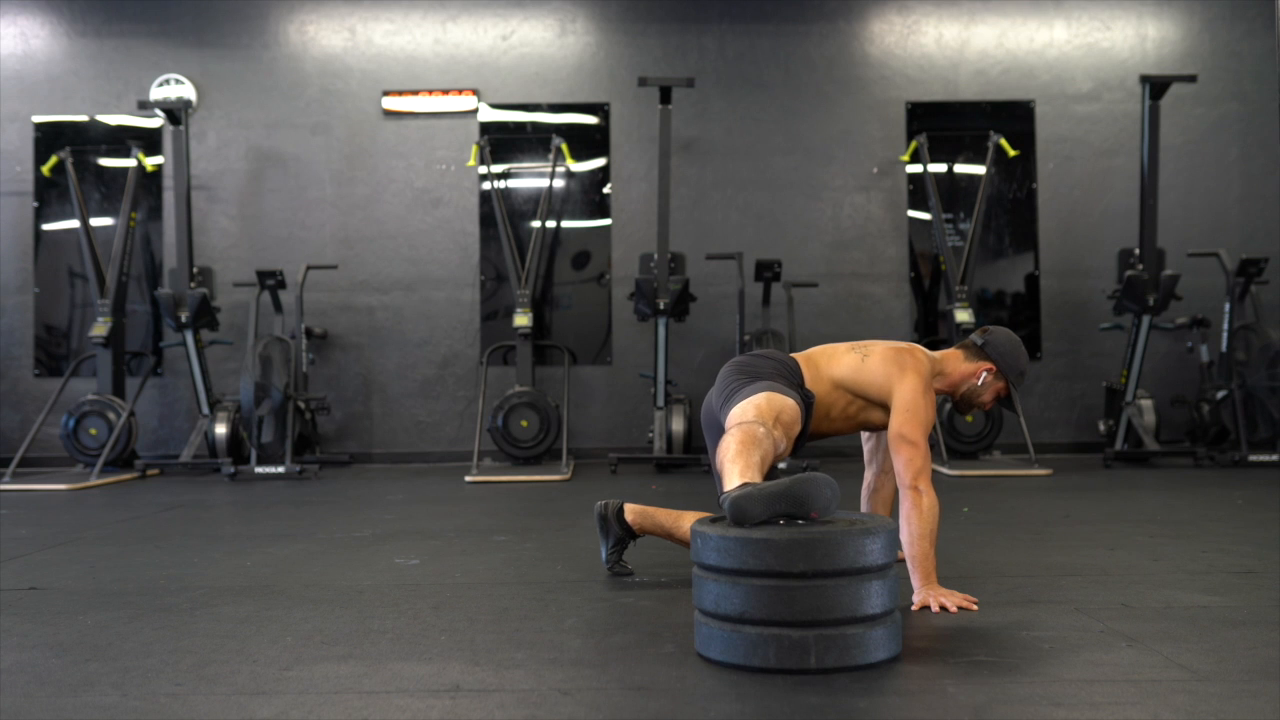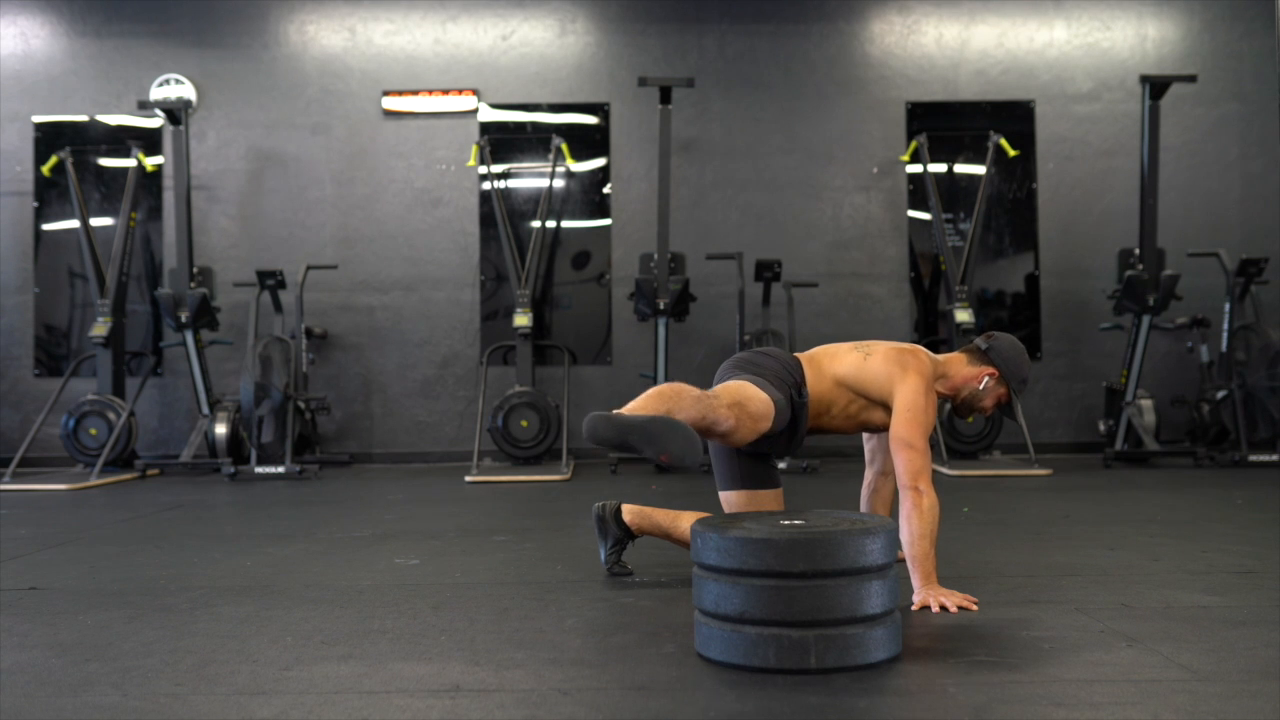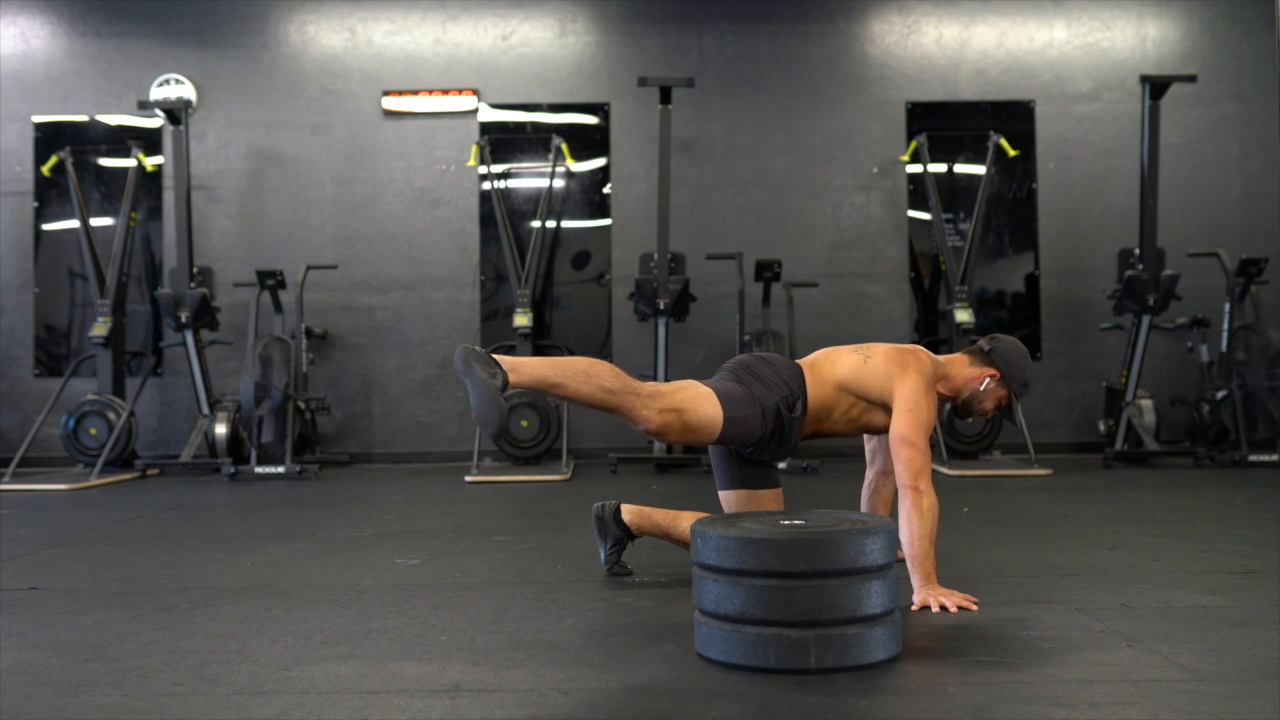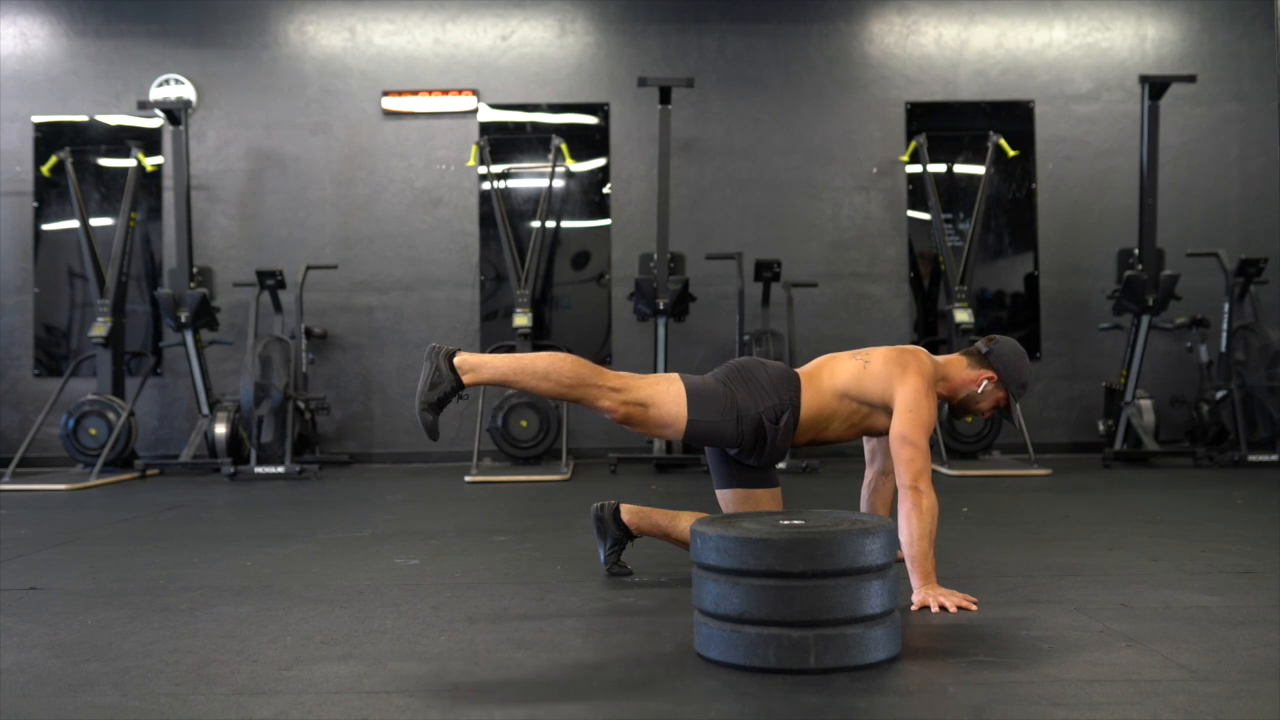
dt=1s
person 1, frame 1
left shoulder: (906, 371)
right shoulder: (918, 383)
left elbow: (882, 470)
right elbow: (916, 488)
right wrist: (926, 586)
left hip: (734, 408)
right hip: (758, 381)
right knee: (770, 431)
left ankle: (626, 518)
right ankle: (742, 489)
person 1, frame 2
left shoulder: (909, 375)
right shoulder: (920, 383)
left elbow: (882, 471)
right elbow: (917, 489)
right wrist: (926, 586)
left hip: (756, 409)
right hip: (761, 379)
right knee: (727, 416)
left ankle: (625, 517)
right ankle: (628, 420)
person 1, frame 3
left shoulder: (907, 376)
right shoulder: (919, 383)
left elbow: (883, 471)
right elbow: (915, 489)
right wrist: (926, 584)
left hip: (759, 424)
right hip: (762, 393)
right knee: (654, 410)
left ankle: (626, 517)
right ankle: (498, 369)
person 1, frame 4
left shoulder: (906, 373)
right shoulder: (921, 384)
left elbow: (881, 472)
right elbow: (916, 489)
right wrist: (926, 584)
left hip: (753, 429)
right hip: (751, 403)
right knee: (616, 394)
left ankle: (625, 518)
right ankle: (459, 365)
